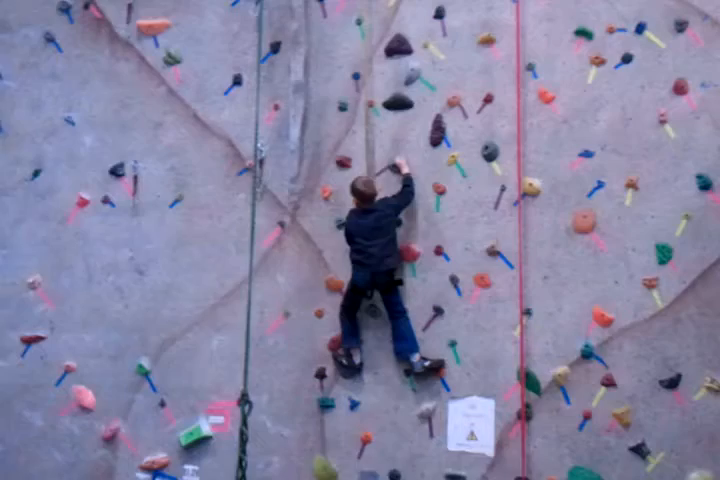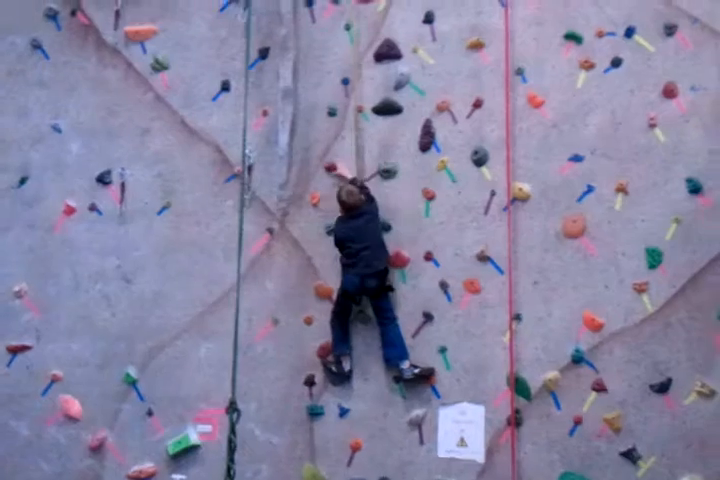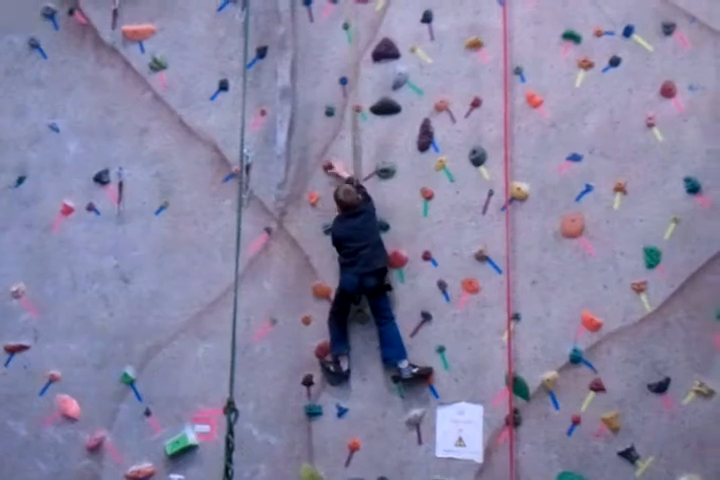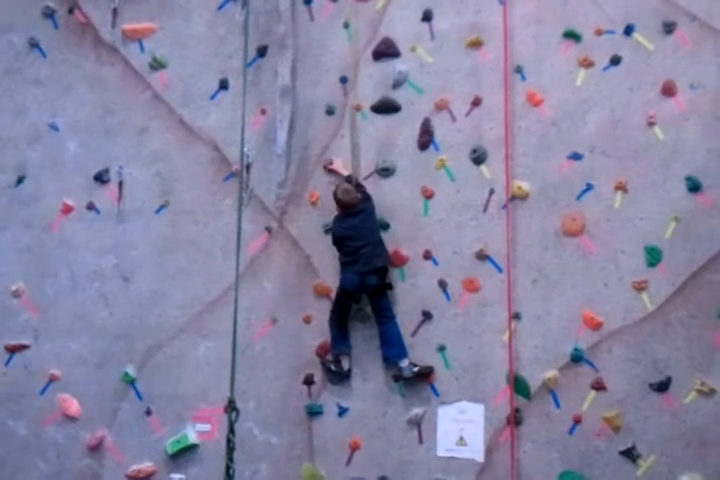
dt=0.2s
person 1, frame 1
left shoulder: (352, 219)
right shoulder: (388, 207)
right elbow: (408, 192)
right wrist: (404, 168)
left hip: (361, 273)
right hip: (385, 273)
left knee: (348, 312)
right knee: (398, 314)
left ankle: (353, 356)
right ankle: (414, 359)
person 1, frame 2
left shoulder: (340, 226)
right shoulder: (370, 210)
right elbow: (363, 189)
left hip: (351, 278)
right hip: (375, 276)
left knee: (339, 319)
right knee: (387, 320)
left ankle: (343, 364)
right ankle: (404, 367)
person 1, frame 3
left shoulder: (337, 225)
right shoulder: (368, 210)
right elbow: (360, 187)
right wrist: (342, 172)
left hip: (349, 277)
right hip: (374, 276)
left knee: (337, 318)
right knee: (385, 319)
left ankle: (340, 362)
right ankle: (402, 365)
person 1, frame 4
left shoulder: (337, 225)
right shoulder: (367, 208)
right elbow: (359, 186)
right wrist: (342, 170)
left hip: (350, 276)
right hip: (375, 274)
left knee: (338, 318)
right knee: (386, 319)
left ankle: (342, 361)
right ankle: (403, 364)
